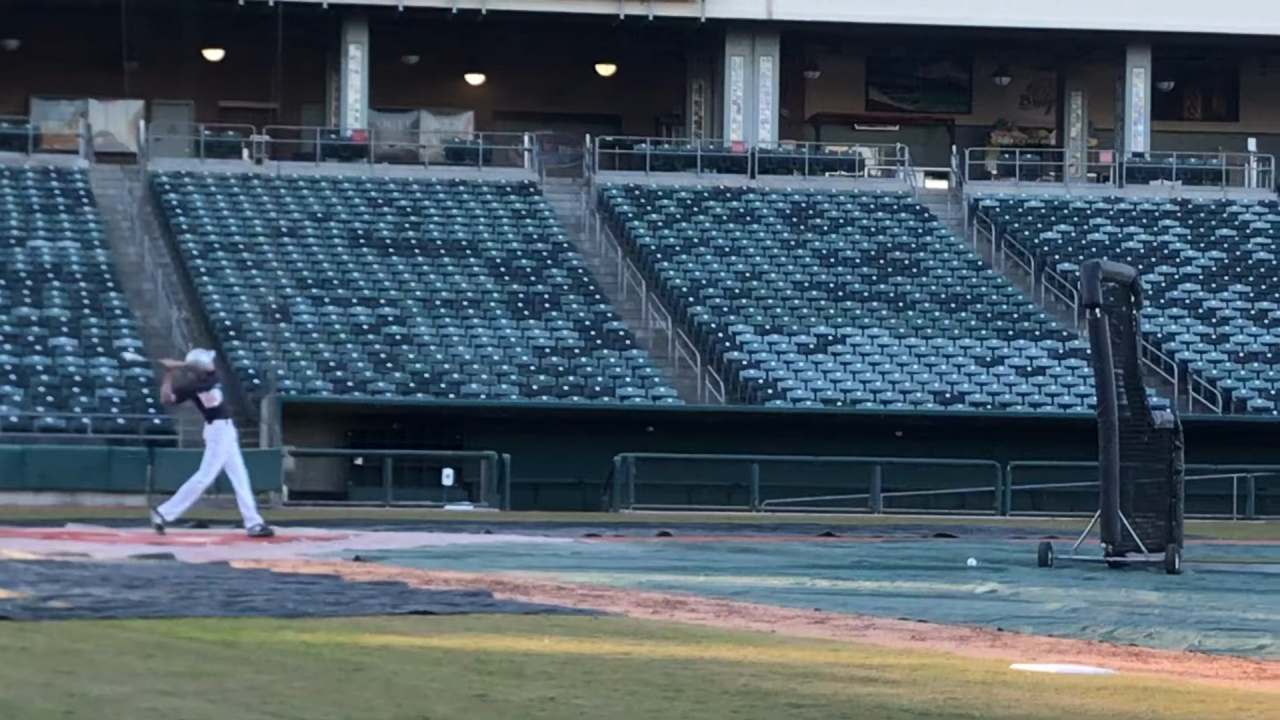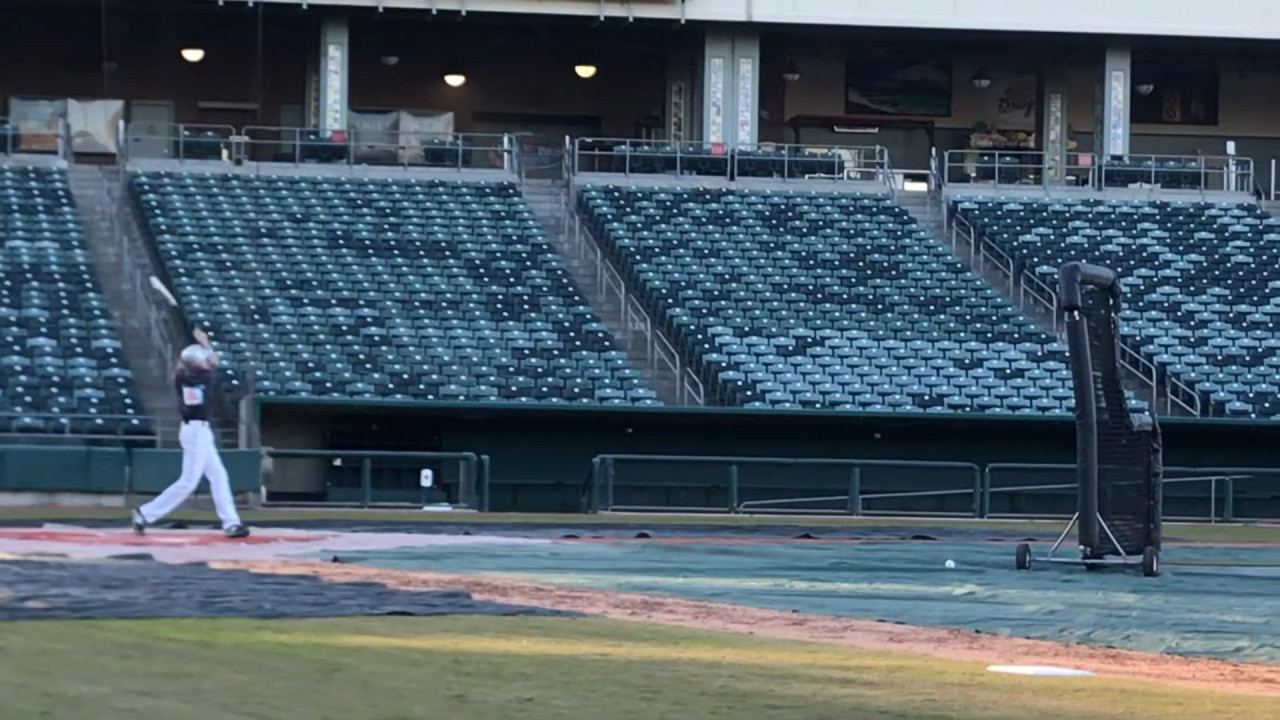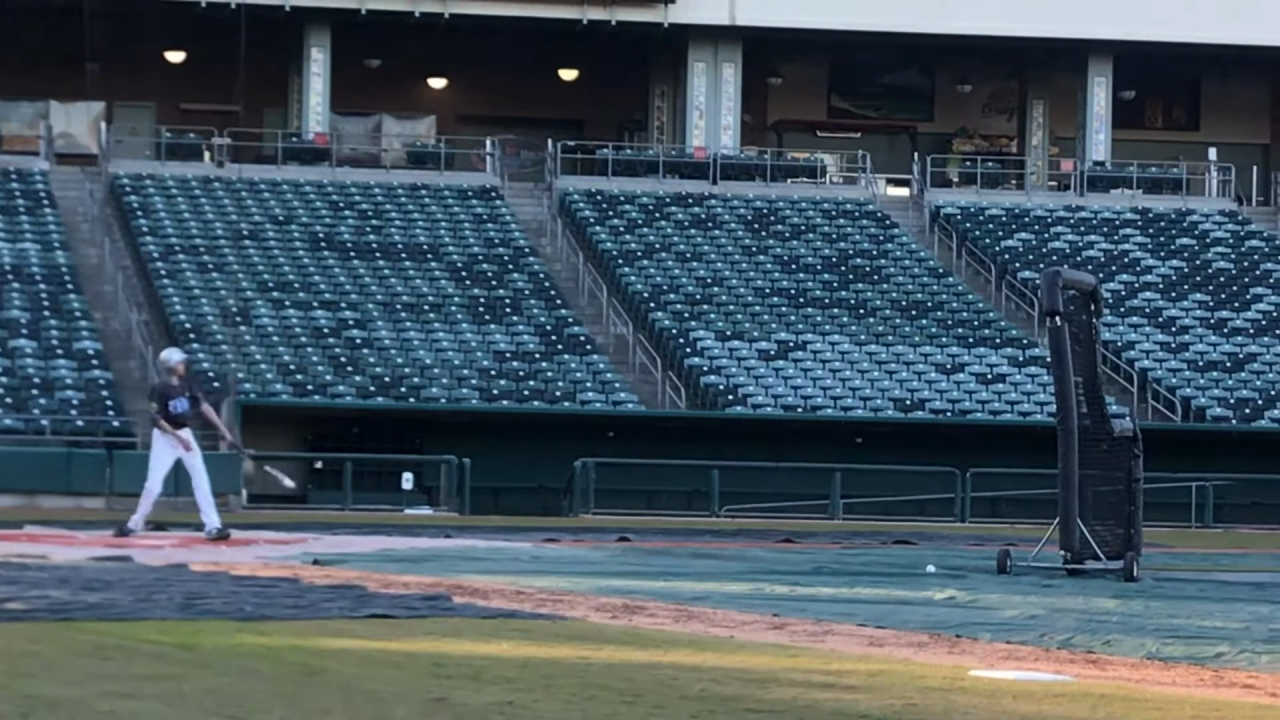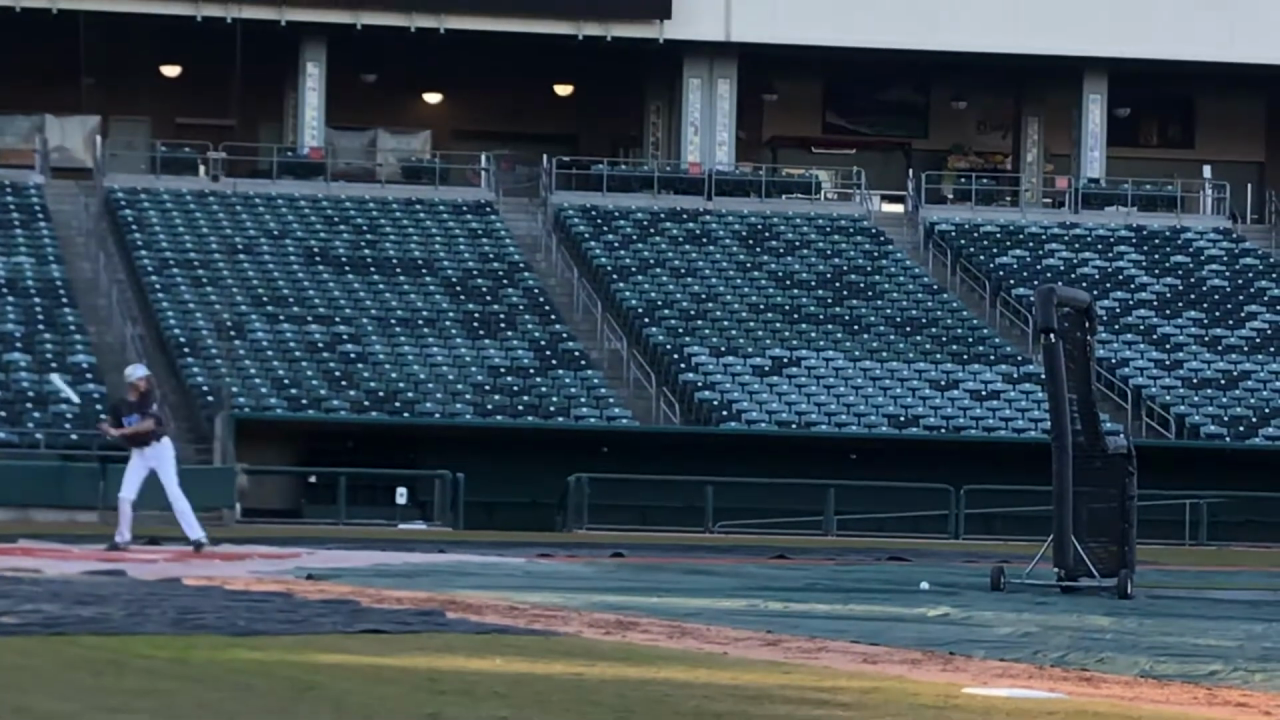
dt=0.5s
person 1, frame 1
left shoulder: (189, 386)
right shoulder: (213, 377)
left elbow: (166, 399)
left wrist: (168, 373)
right wrist: (175, 365)
left hip: (221, 430)
right hip: (221, 431)
left knee: (240, 477)
right knee: (203, 478)
left ankle: (253, 523)
right ankle: (164, 513)
person 1, frame 2
left shoulder: (181, 377)
right shoulder: (205, 376)
left elbow: (181, 365)
right elbow: (214, 360)
left wrist: (199, 346)
right wrist: (204, 341)
left hip: (196, 430)
right hip: (197, 431)
left knee: (218, 475)
right knee: (188, 483)
left ankle: (230, 523)
right ankle: (146, 514)
person 1, frame 3
left shoulder: (186, 383)
right shoulder: (160, 389)
left elbow: (203, 406)
right elbow: (157, 420)
left wrist: (221, 428)
right wrist: (179, 438)
left hip: (185, 435)
right hip: (165, 438)
left knee: (201, 478)
right knee: (153, 485)
left ankle: (212, 526)
right ankle: (134, 524)
person 1, frame 4
left shoulder: (149, 397)
right shoulder: (118, 405)
left elbow: (149, 424)
right elbow: (117, 430)
left wrist: (119, 431)
right wrist: (109, 430)
left hip: (160, 448)
right hip: (138, 452)
left knee: (172, 490)
right knee: (125, 496)
left ankle: (197, 536)
right ankle: (122, 539)
